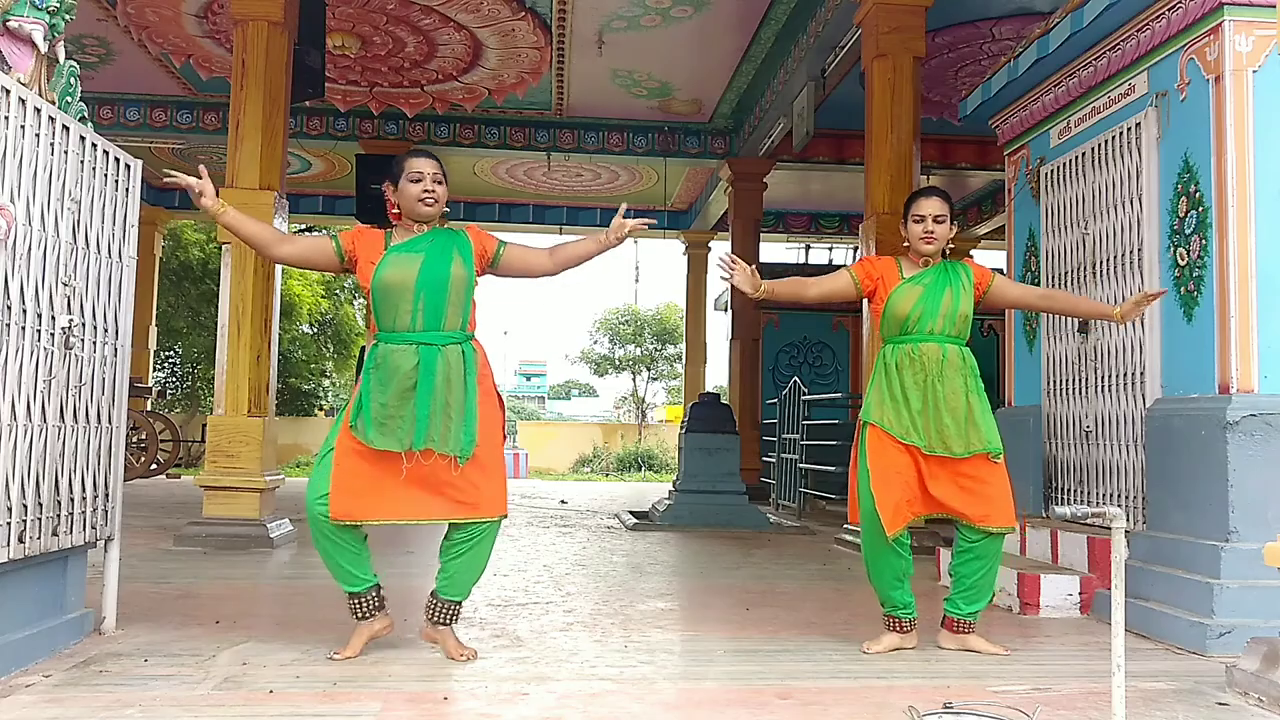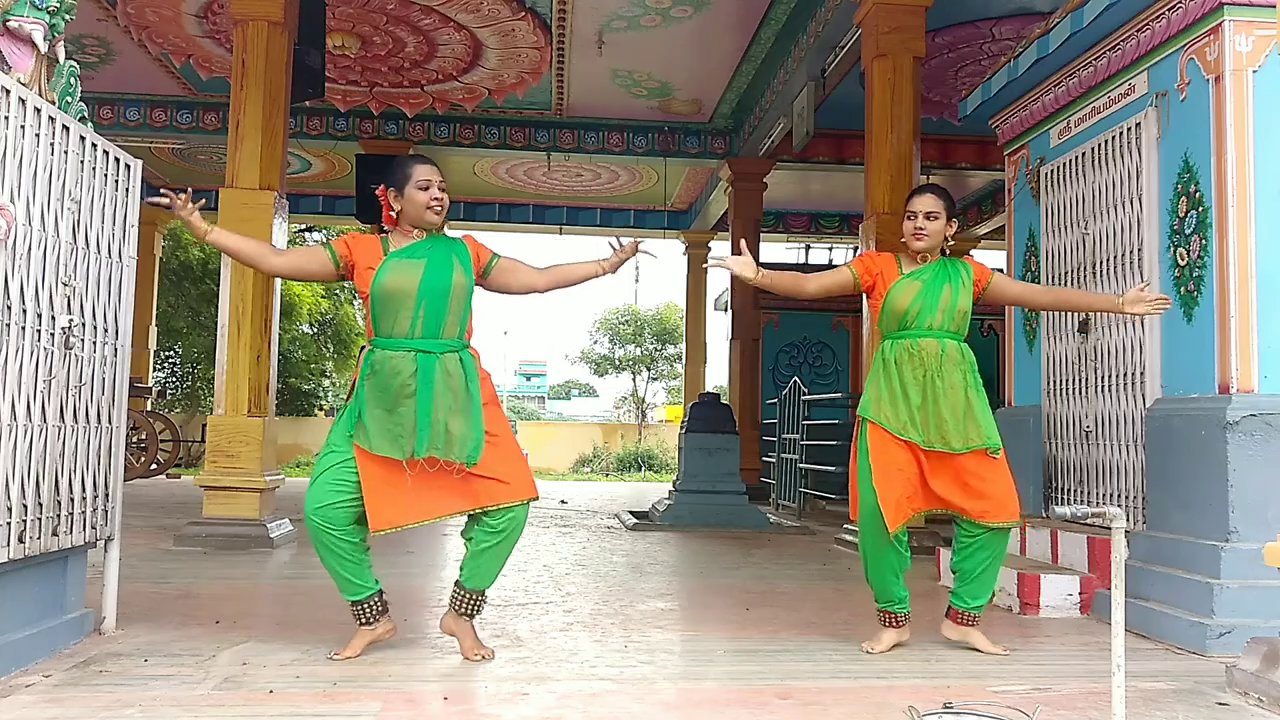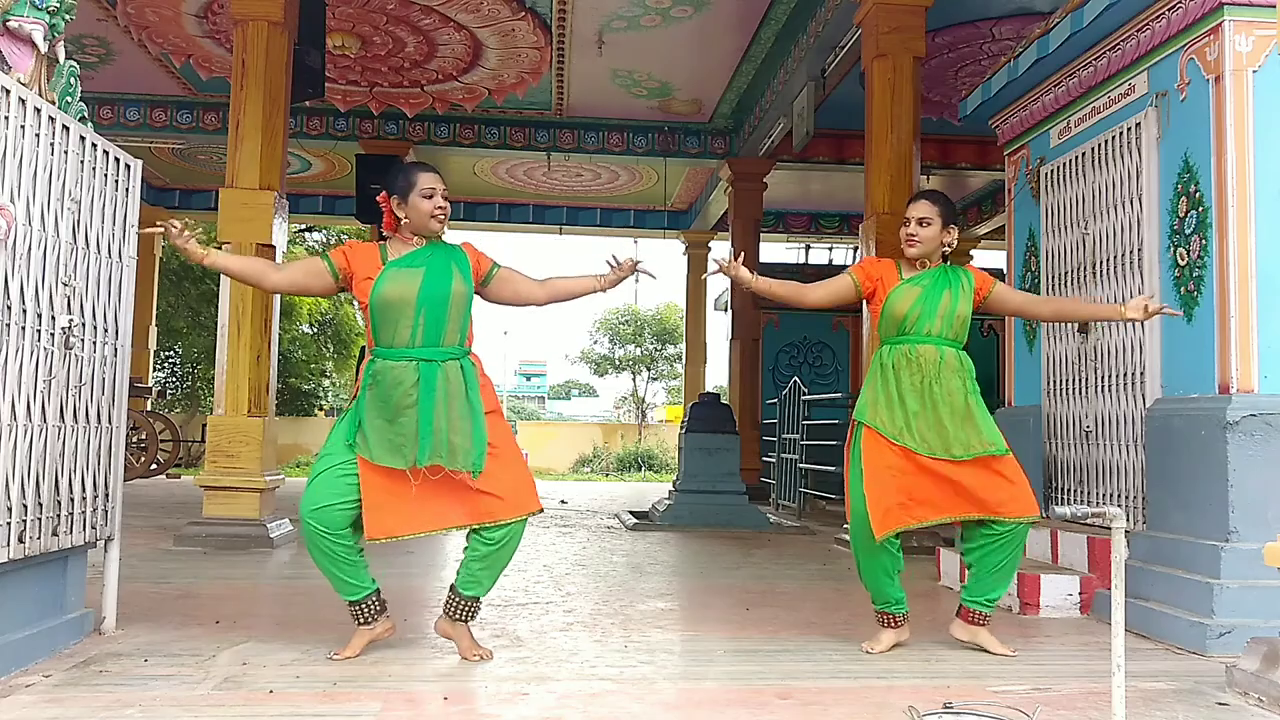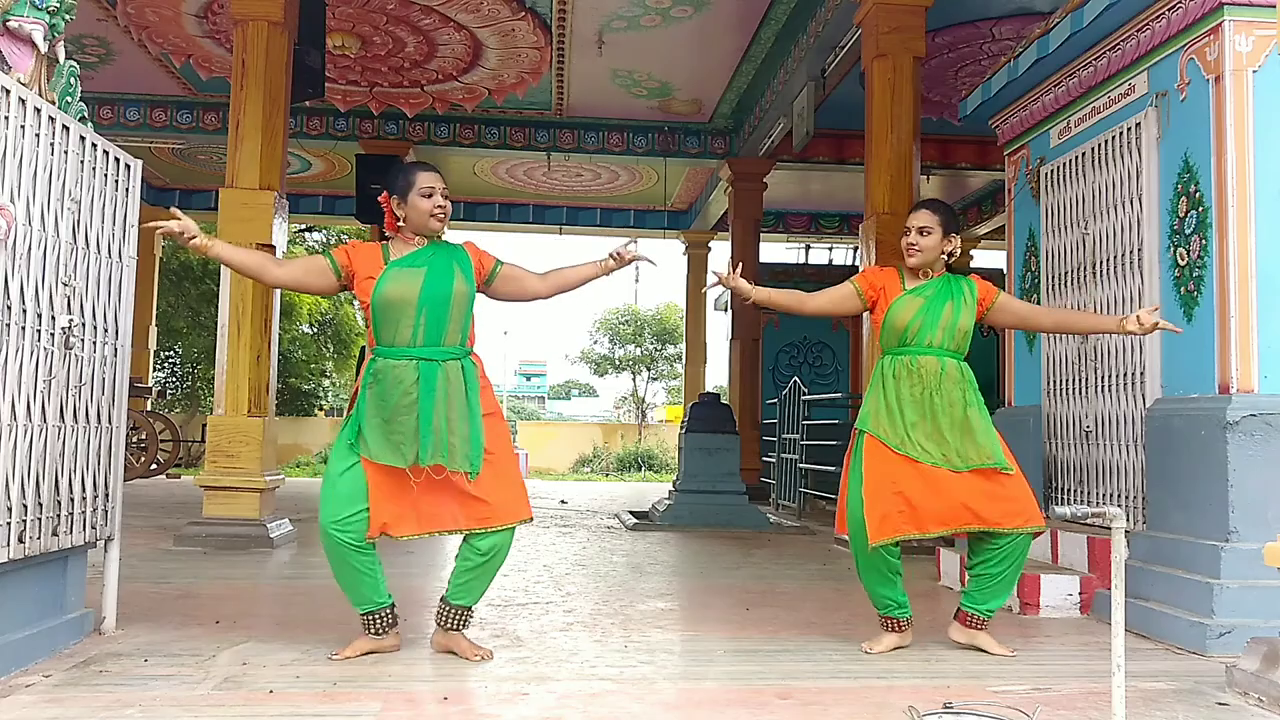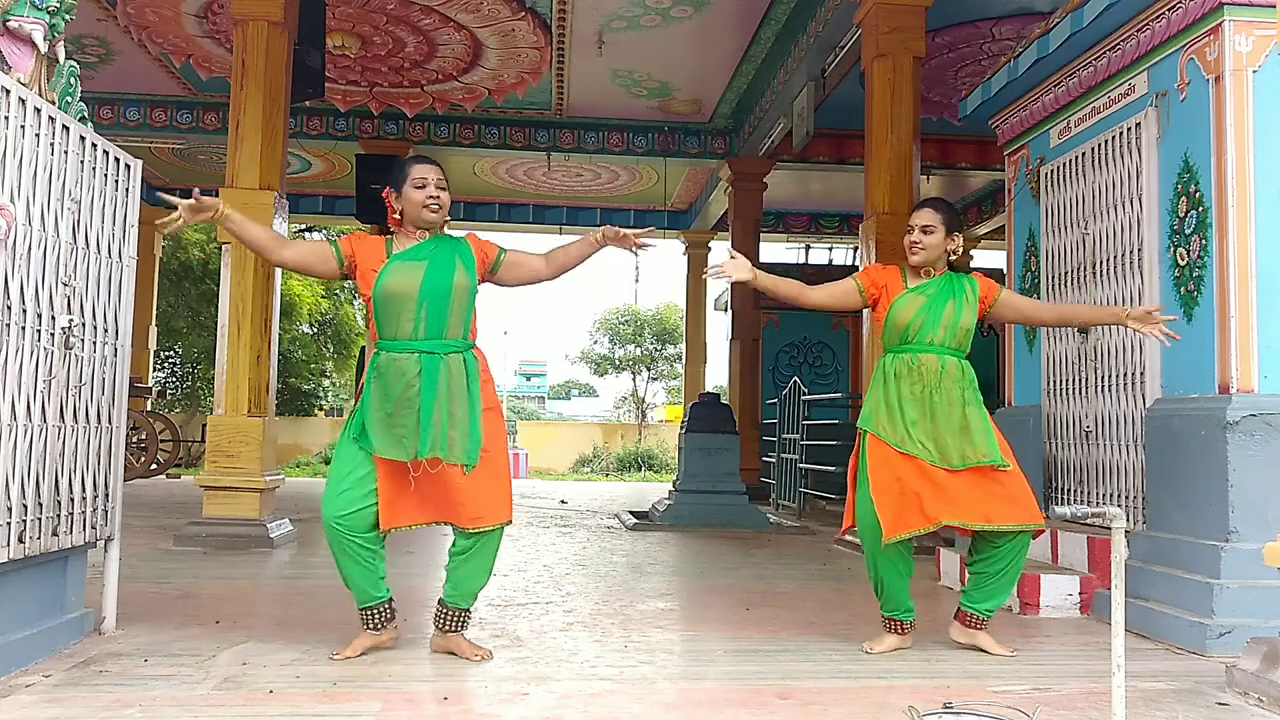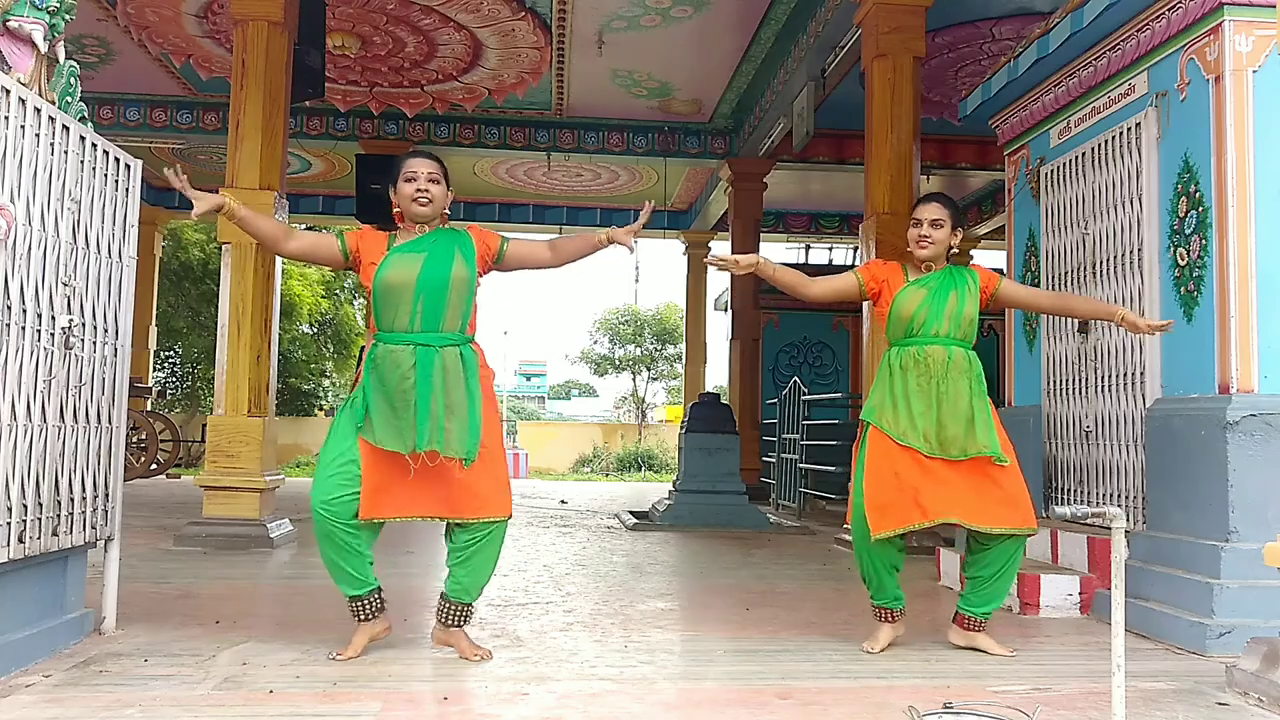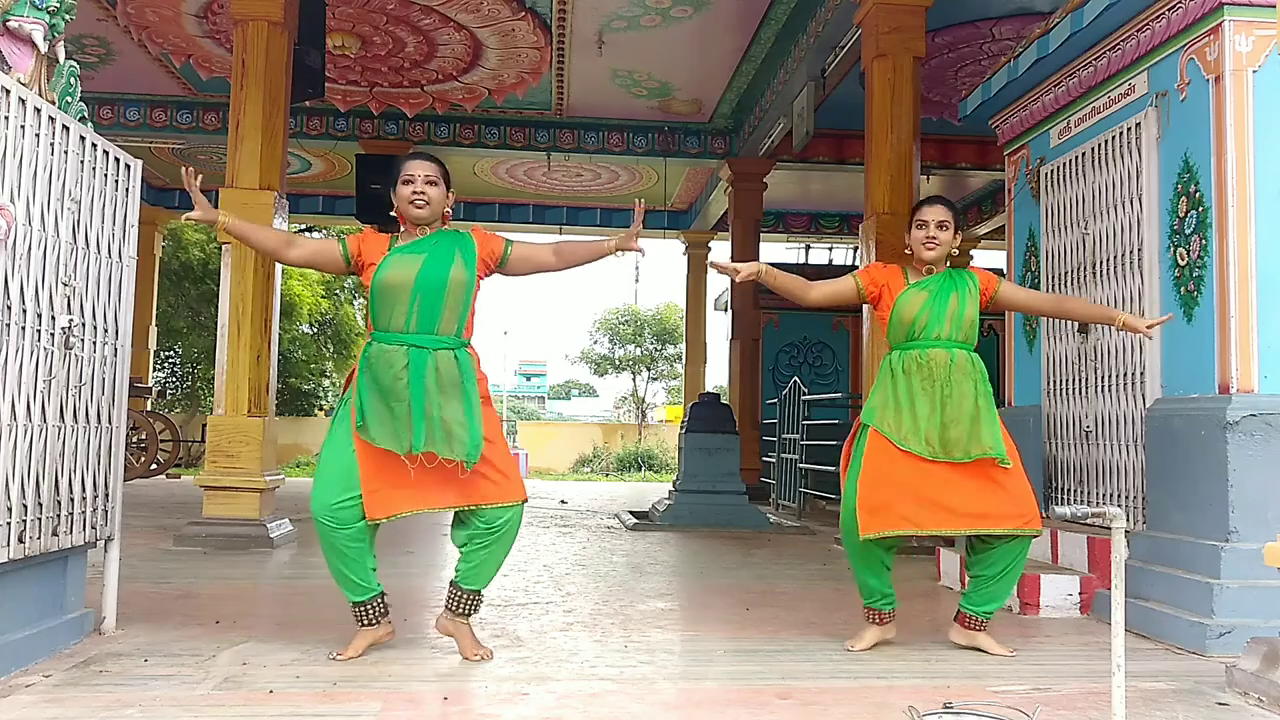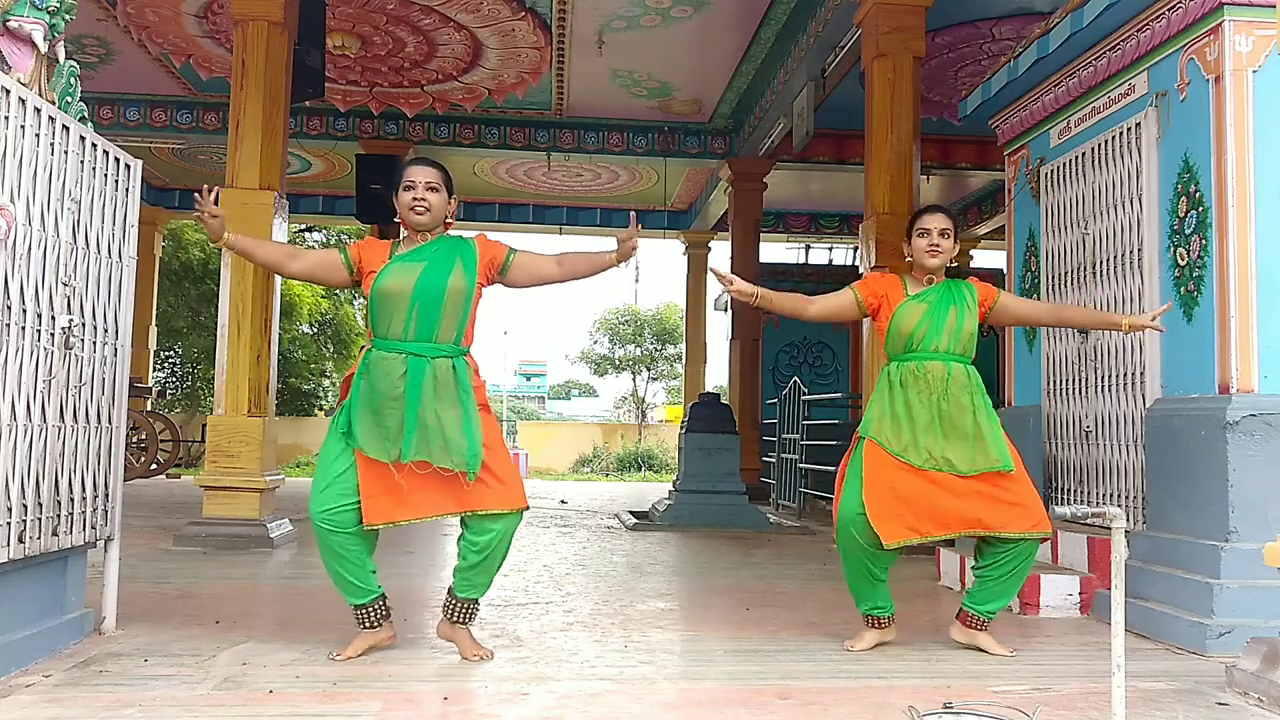
dt=0.1s
person 1, frame 1
left shoulder: (470, 243)
right shoulder: (365, 243)
left elbow: (547, 260)
right elbow: (284, 246)
left wrist: (610, 238)
right wrist: (217, 209)
left hip: (458, 388)
right hip: (386, 390)
left knee: (477, 508)
right knee: (329, 502)
left ankle: (441, 619)
right ankle: (370, 613)
person 1, frame 2
left shoulder: (465, 252)
right shoulder: (360, 249)
left elbow: (536, 279)
right elbow: (276, 259)
left wrist: (605, 266)
right wrist: (202, 227)
left hip: (458, 394)
right hip: (384, 397)
left knee: (507, 502)
right knee: (327, 508)
left ankle: (461, 612)
right ankle: (373, 616)
person 1, frame 3
left shoulder: (465, 259)
right shoulder: (359, 258)
left elbow: (536, 292)
right elbow: (275, 276)
left wrist: (606, 280)
right wrist: (200, 251)
left hip: (460, 401)
right hip: (384, 404)
left knee: (506, 510)
right knee: (320, 515)
left ankle: (458, 616)
right ankle: (371, 616)
person 1, frame 4
left shoulder: (468, 258)
right shoulder: (361, 258)
left elbow: (538, 285)
right elbow: (277, 271)
left wrist: (605, 266)
right wrist: (205, 242)
left hip: (459, 401)
right hip: (385, 403)
left knee: (497, 518)
right knee: (340, 521)
left ankle: (450, 626)
right ankle: (380, 626)
person 1, frame 5
left shoulder: (471, 251)
right shoulder: (365, 251)
left elbow: (544, 265)
right elbow: (283, 251)
left wrist: (602, 238)
right wrist: (220, 212)
left hip: (460, 396)
right hip: (387, 397)
left knee: (482, 515)
right knee: (345, 512)
left ankle: (450, 628)
right ankle: (379, 622)
person 1, frame 6
left shoulder: (473, 243)
right shoulder: (369, 244)
left elbow: (549, 252)
right elbow: (289, 241)
left wrist: (608, 237)
right wrist: (225, 204)
left hip: (457, 388)
right hip: (384, 388)
left knee: (481, 507)
right knee: (332, 500)
left ankle: (452, 622)
right ankle: (370, 615)
person 1, frame 7
left shoulder: (475, 245)
right shoulder: (370, 246)
left elbow: (551, 255)
right elbow: (290, 248)
left wrist: (612, 244)
right wrist: (220, 217)
left hip: (451, 390)
right hip: (379, 390)
left knee: (499, 501)
right knee: (333, 506)
left ankle: (458, 613)
right ankle: (373, 619)
person 1, frame 8
left shoulder: (477, 252)
right shoulder: (371, 254)
left elbow: (554, 268)
right elbow: (294, 261)
left wrist: (615, 256)
right wrist: (225, 235)
left hip: (450, 396)
right hip: (376, 396)
left knee: (499, 508)
right knee: (331, 510)
left ankle: (456, 619)
right ankle: (374, 622)
person 2, frame 1
left shoulder: (969, 276)
right shoulder: (878, 270)
left elbow: (1041, 297)
right elbow: (810, 289)
left wrist: (1116, 311)
right wrist: (758, 286)
left hip: (957, 405)
right hip: (895, 404)
left knee: (984, 512)
right knee: (883, 511)
left ankle: (959, 625)
right ankle: (899, 624)
person 2, frame 2
left shoulder: (968, 273)
right shoulder: (877, 266)
left elbow: (1041, 295)
right elbow: (810, 283)
left wrist: (1117, 304)
right wrist: (758, 277)
left hip: (955, 401)
right hip: (893, 400)
left knee: (988, 507)
right knee: (884, 507)
left ankle: (963, 617)
right ankle: (894, 618)
person 2, frame 3
left shoulder: (969, 281)
right shoulder: (877, 272)
left elbow: (1042, 306)
right elbow: (809, 294)
left wrist: (1121, 312)
right wrist: (752, 282)
left hip: (954, 406)
right hip: (890, 406)
left knee: (1008, 505)
right knee: (872, 512)
left ankle: (972, 616)
right ankle: (892, 619)
person 2, frame 4
left shoulder: (972, 291)
right shoulder: (879, 281)
left elbow: (1046, 318)
right elbow: (812, 302)
left wrist: (1123, 323)
right wrist: (751, 292)
left hip: (955, 415)
right hip: (892, 415)
left knee: (1014, 516)
right knee: (869, 518)
left ankle: (971, 620)
right ankle: (895, 623)
person 2, frame 5
left shoulder: (974, 289)
right shoulder: (882, 280)
left elbow: (1047, 312)
right elbow: (812, 296)
left wrist: (1126, 317)
right wrist: (755, 277)
left hip: (958, 414)
right hip: (895, 414)
left knee: (1011, 515)
right knee: (882, 518)
left ankle: (972, 620)
right ankle: (899, 625)
person 2, frame 6
left shoulder: (975, 280)
right shoulder: (883, 275)
left elbow: (1049, 299)
right elbow: (811, 288)
left wrist: (1123, 317)
right wrist: (758, 265)
left hip: (963, 407)
right hip: (899, 407)
left knee: (1005, 515)
right knee: (873, 511)
left ankle: (970, 622)
right ankle: (889, 615)
person 2, frame 7
left shoulder: (975, 282)
right shoulder: (883, 277)
left elbow: (1049, 302)
right elbow: (811, 291)
left wrist: (1121, 320)
right wrist: (759, 272)
left hip: (966, 410)
right hip: (901, 409)
left knee: (1011, 517)
right knee: (862, 510)
left ankle: (971, 621)
right ankle: (880, 615)
person 2, frame 8
left shoulder: (973, 294)
right shoulder: (881, 288)
left elbow: (1049, 312)
right elbow: (811, 307)
left wrist: (1122, 321)
right wrist: (754, 293)
left hip: (965, 421)
right hip: (898, 419)
left knee: (1022, 521)
right knee: (857, 519)
left ankle: (973, 620)
right ankle: (878, 620)
